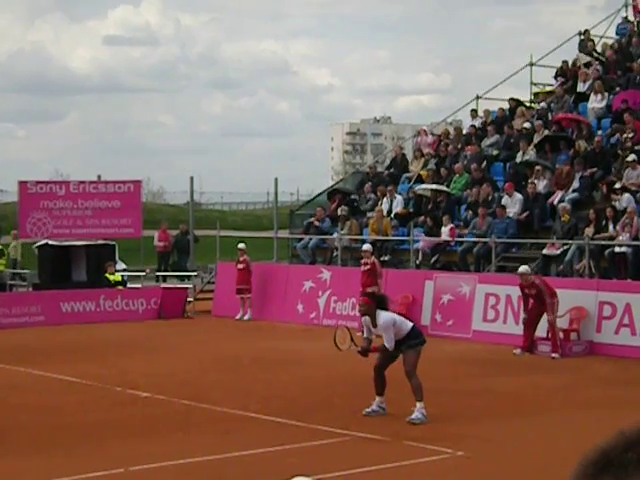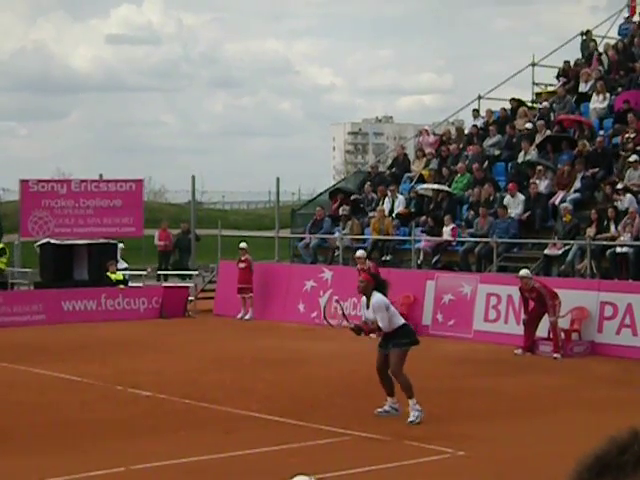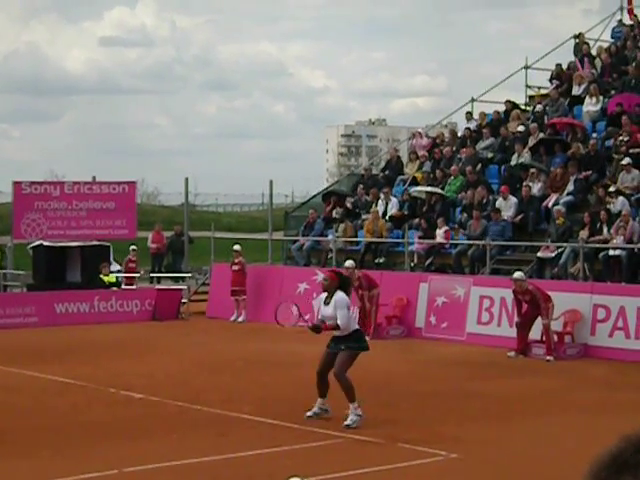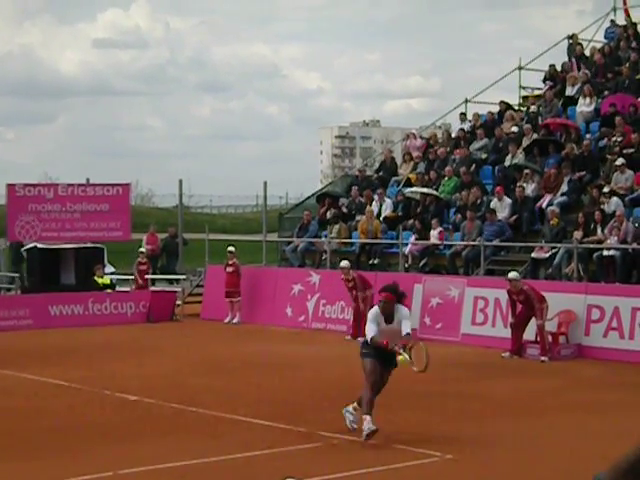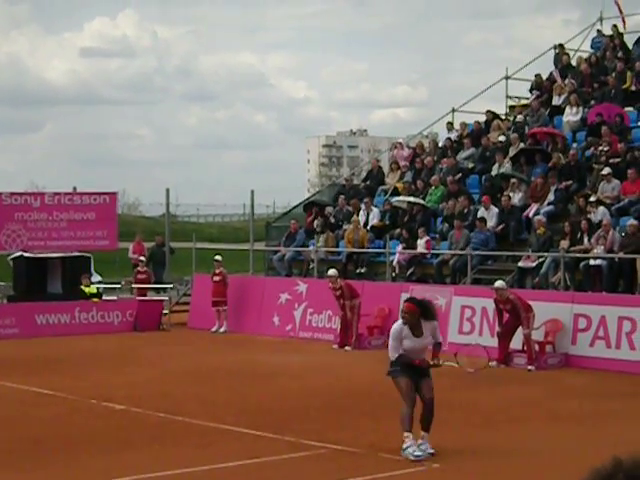
dt=0.7s
person 1, frame 1
left shoulder: (384, 320)
right shoulder: (365, 319)
left elbow: (389, 346)
right elbow: (367, 336)
left wrist: (370, 349)
right wrist: (365, 347)
left hip: (411, 338)
right hip: (395, 339)
left knee: (409, 372)
right knee: (378, 368)
left ankle: (420, 410)
right ankle: (379, 404)
person 1, frame 2
left shoulder: (378, 300)
right shoulder: (364, 300)
left elbow: (383, 327)
right elbow: (366, 321)
left wrist: (364, 329)
right wrist: (360, 327)
left hip: (401, 334)
right hip: (388, 336)
left knee: (396, 371)
right knee: (380, 369)
left ankle: (415, 408)
right ankle: (392, 404)
person 1, frame 3
left shoulder: (340, 299)
right shoulder: (322, 298)
left elbow: (343, 325)
right elbow: (322, 320)
left wrist: (322, 327)
right wrist: (317, 326)
left hip: (351, 339)
right hip: (337, 339)
left knee: (338, 372)
right knee: (320, 372)
left ankle: (355, 411)
right ankle: (321, 406)
person 1, frame 4
left shoulder: (403, 312)
right shoulder: (374, 313)
left elbow: (407, 333)
right elbow: (371, 338)
left wrist: (404, 344)
right wrist: (386, 343)
left hip: (389, 353)
right hip: (372, 350)
left knee: (376, 389)
right knee: (371, 385)
left ankle: (352, 410)
right ankle: (367, 422)
person 1, frame 5
left shoulder: (431, 324)
right shoulder: (397, 328)
left elbow: (437, 340)
right elbow: (394, 355)
left wrist: (435, 357)
right wrist: (418, 362)
left hip: (420, 365)
right hip: (401, 366)
left knee: (429, 400)
right knee: (409, 400)
left ankle: (423, 441)
right ankle: (408, 443)
